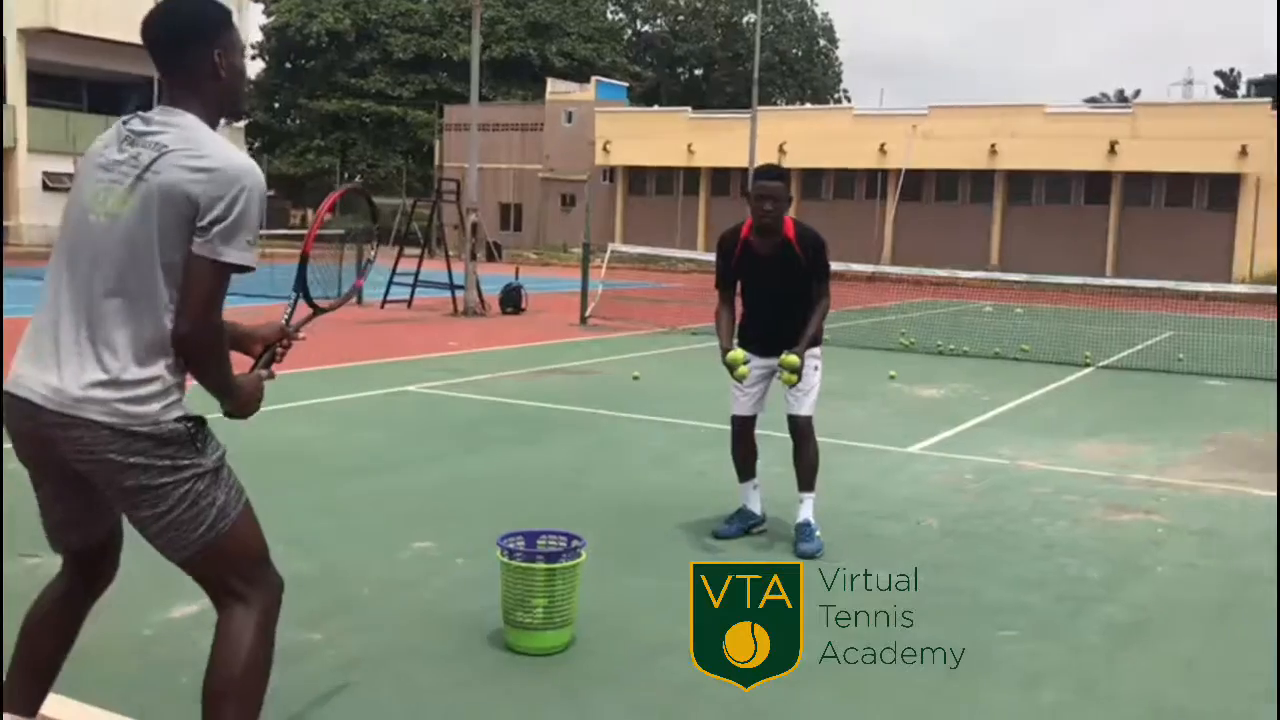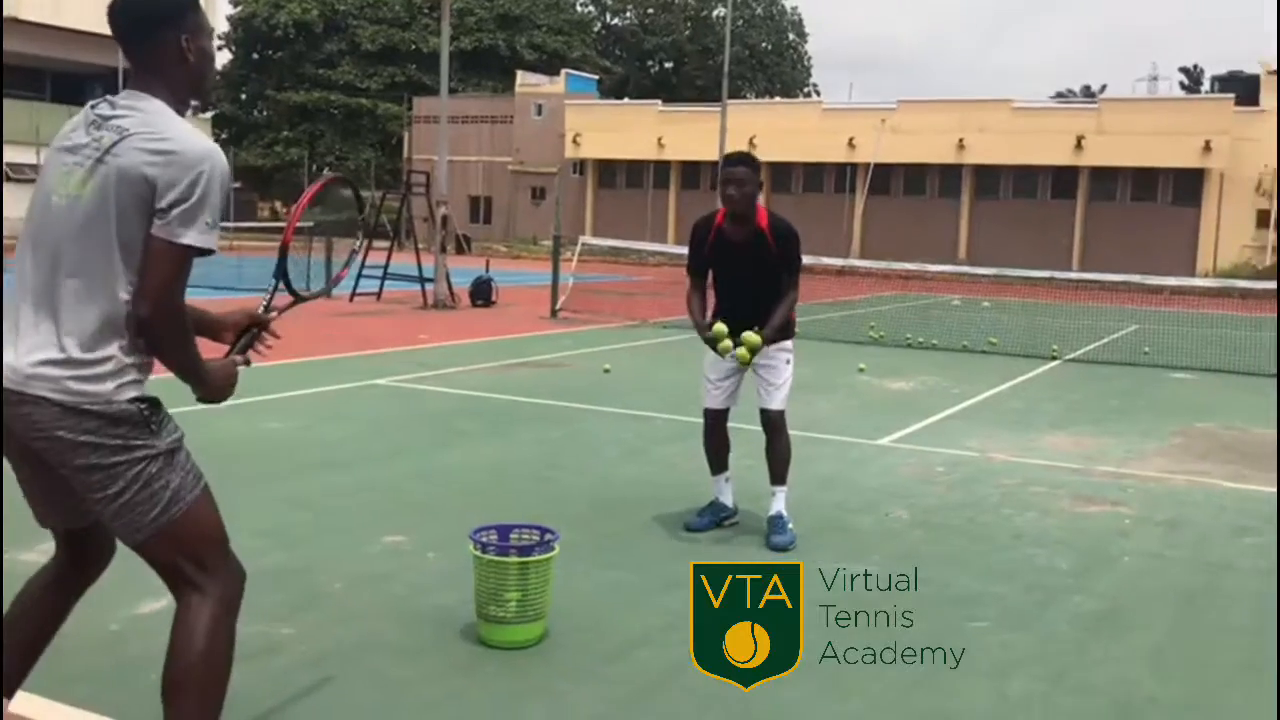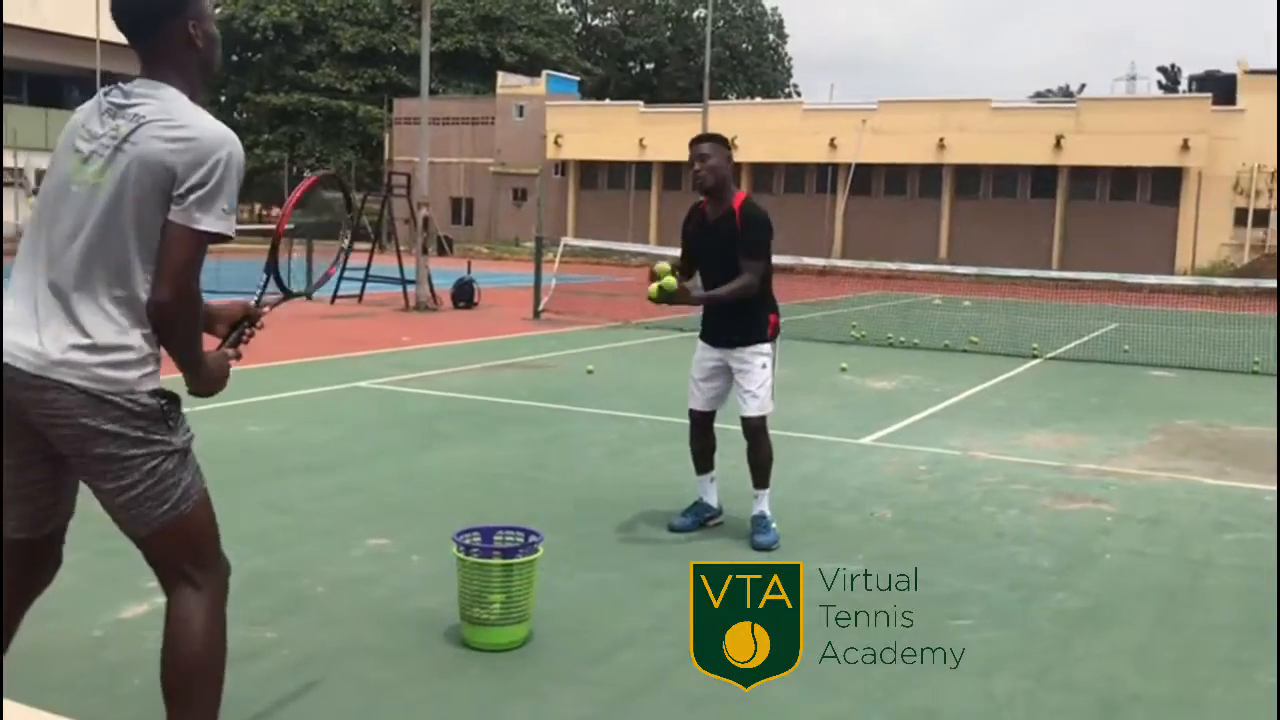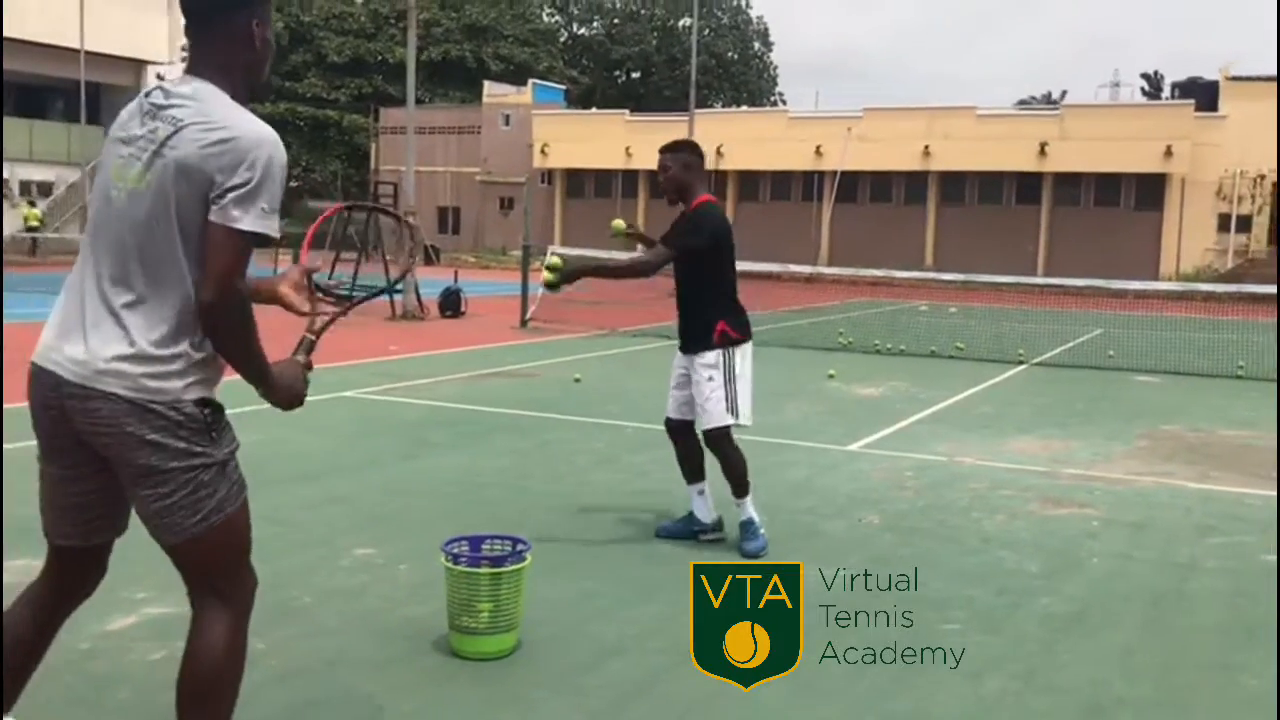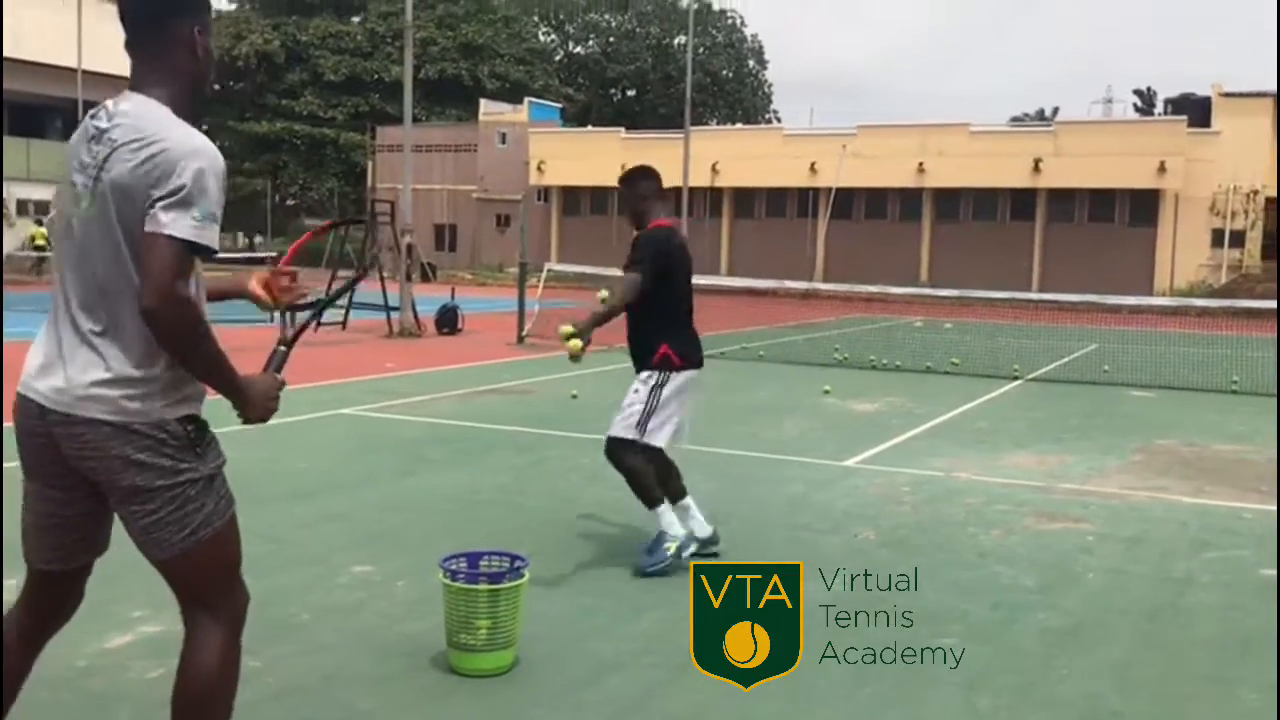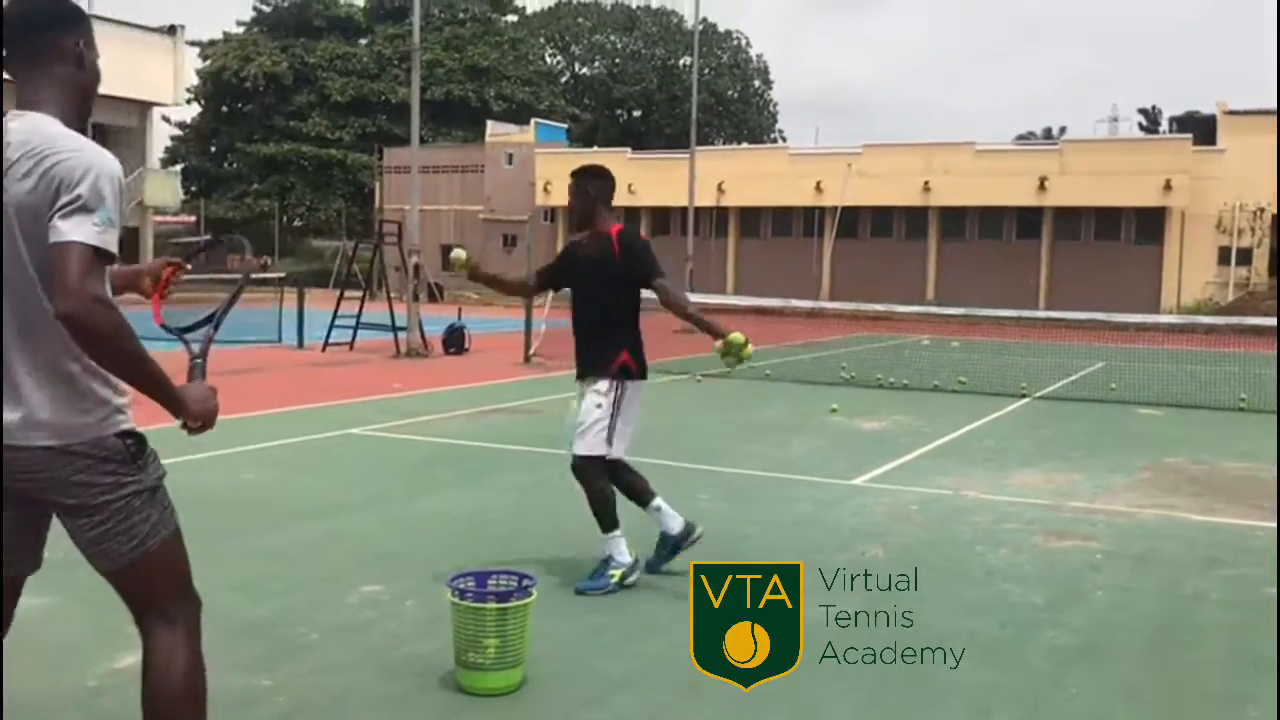
dt=0.4s
person 1, frame 1
left shoulder: (112, 143)
right shoulder: (229, 170)
right elbow: (191, 325)
left wrist: (239, 336)
right wrist: (232, 391)
right hip: (126, 418)
left knee: (88, 566)
right knee: (251, 591)
person 1, frame 2
left shoulder: (82, 127)
right shoulder: (190, 153)
right elbow: (152, 308)
left wrist: (213, 322)
right wrist: (204, 375)
right hip: (90, 401)
left knee: (82, 550)
right knee: (211, 580)
person 1, frame 3
left shoulder: (92, 115)
right shoulder: (208, 142)
right elbow: (168, 293)
left wrist: (206, 316)
right wrist: (199, 368)
right hip: (102, 386)
right knee: (198, 578)
person 1, frame 4
left shoulder: (137, 114)
right shoulder: (249, 141)
right elbow: (214, 295)
left wrist: (267, 289)
right wrist: (268, 378)
left hip: (60, 375)
right hip: (148, 397)
left knee: (67, 573)
right knee: (225, 593)
person 1, frame 5
left shoulder: (92, 132)
right shoulder: (186, 151)
right elbow: (159, 302)
left wrist: (237, 286)
right wrist: (239, 389)
right hip: (134, 419)
right knee: (217, 608)
person 1, frame 6
right shoulder: (84, 162)
right elbow: (77, 307)
left wrist: (121, 277)
right wrist: (177, 397)
right hip: (79, 439)
right knee: (171, 616)
person 2, frame 1
left shoulder: (808, 242)
right shoulder: (731, 242)
left elbow: (822, 298)
right elbow: (726, 301)
left wrist: (803, 345)
right wrist: (726, 346)
left hip: (799, 345)
right hip: (752, 346)
left knee: (801, 425)
right knee: (741, 423)
left ankle: (806, 518)
right ankle: (751, 508)
person 2, frame 2
left shoulder: (781, 232)
right shoulder: (705, 230)
left elbow: (790, 291)
right elbow: (697, 286)
left wrist: (766, 334)
right wrist: (701, 324)
left hip: (771, 337)
right hip: (724, 338)
left knee: (773, 418)
right knee: (713, 416)
left ankle: (778, 511)
right ankle: (723, 501)
person 2, frame 3
left shoulder: (752, 216)
right shoulder: (695, 217)
left elbow: (751, 280)
right elbow: (686, 268)
left wrist: (701, 298)
right wrist: (669, 280)
left hip: (753, 337)
right hip: (712, 337)
left knee: (754, 423)
right knee: (700, 418)
left ankle: (762, 512)
right ankle: (707, 502)
person 2, frame 4
left shoulder: (702, 217)
right shoulder: (694, 217)
left elbow: (649, 266)
left wrist: (584, 269)
right wrist: (646, 239)
left hip: (719, 343)
right hip: (693, 343)
left knee: (716, 434)
right knee: (677, 426)
left ankle: (749, 520)
right ankle: (704, 516)
person 2, frame 5
left shoulder: (651, 240)
right shoulder: (669, 239)
left elbow: (628, 293)
left wrist: (587, 326)
right wrist: (616, 302)
left hip: (666, 362)
right hip: (671, 360)
left knee: (620, 447)
right knee: (645, 448)
left ankle: (672, 532)
right ankle: (696, 531)
person 2, frame 6
left shoulder: (627, 244)
right shoulder: (576, 251)
left elbow: (666, 292)
right elbow: (530, 287)
left wrist: (713, 329)
right wrist: (483, 277)
left hip: (617, 372)
right hip: (593, 373)
left knee: (587, 463)
right knee: (607, 462)
left ankle: (621, 560)
right ankle: (674, 525)
